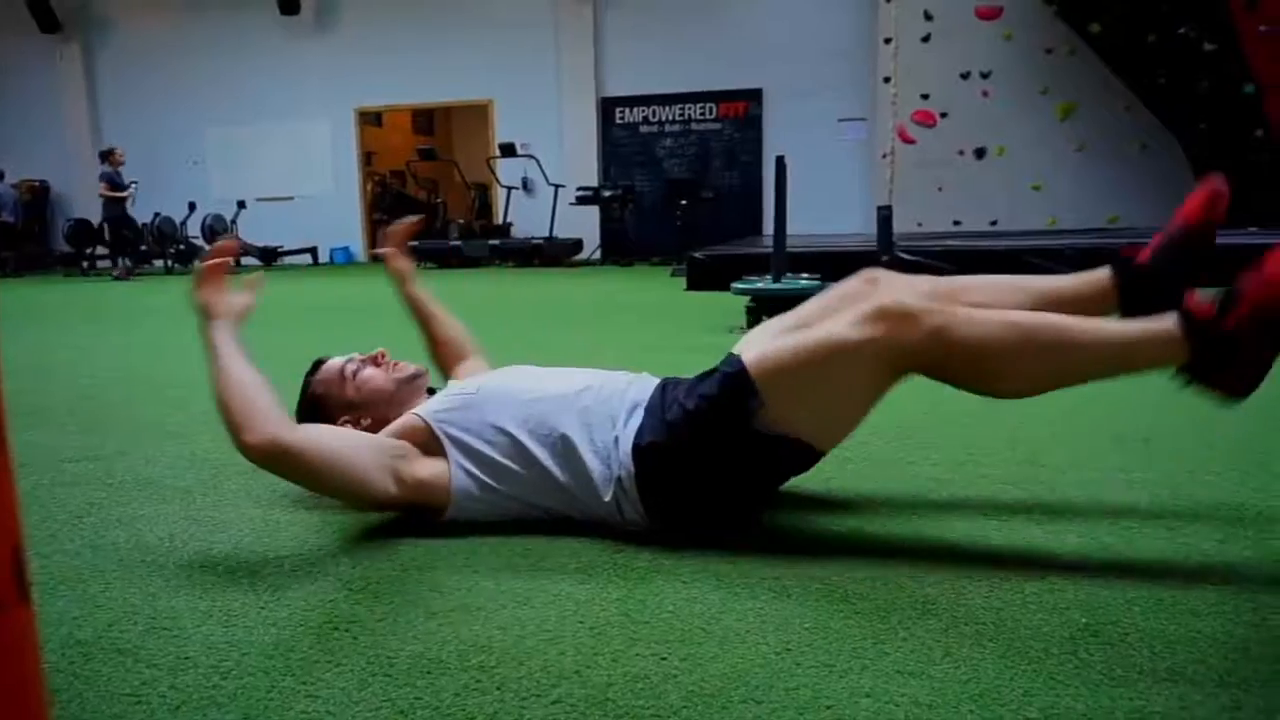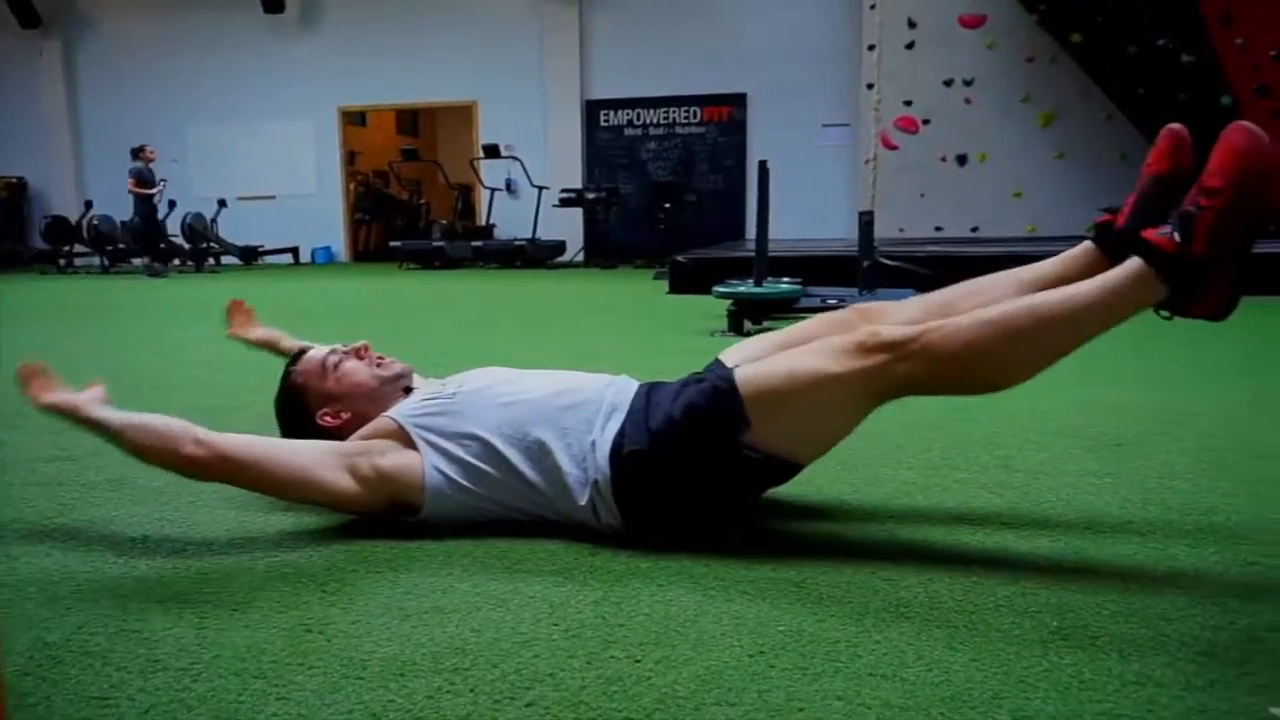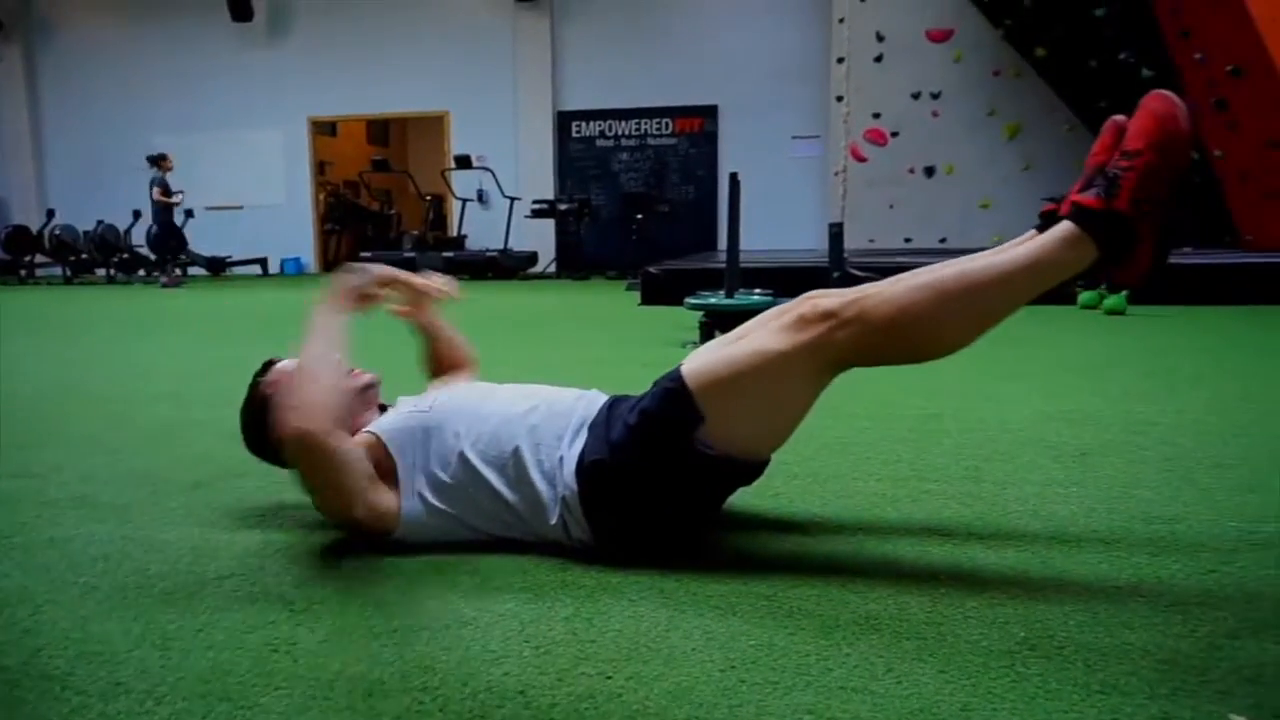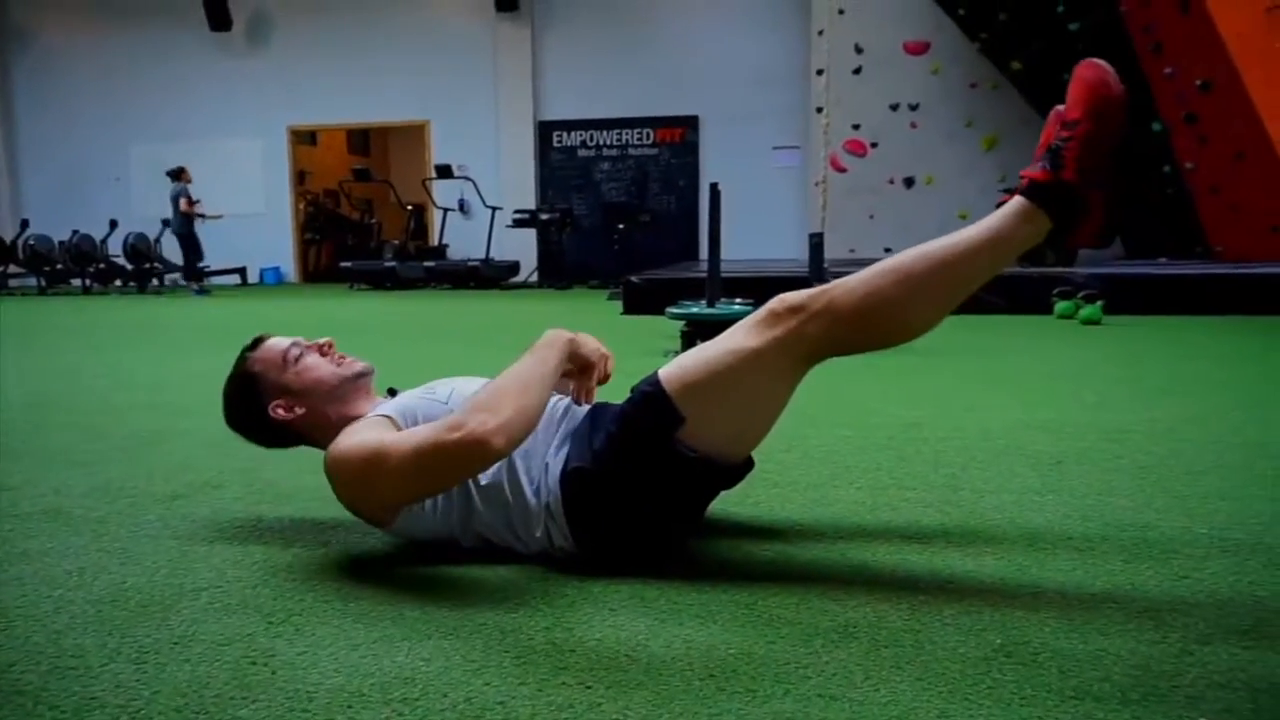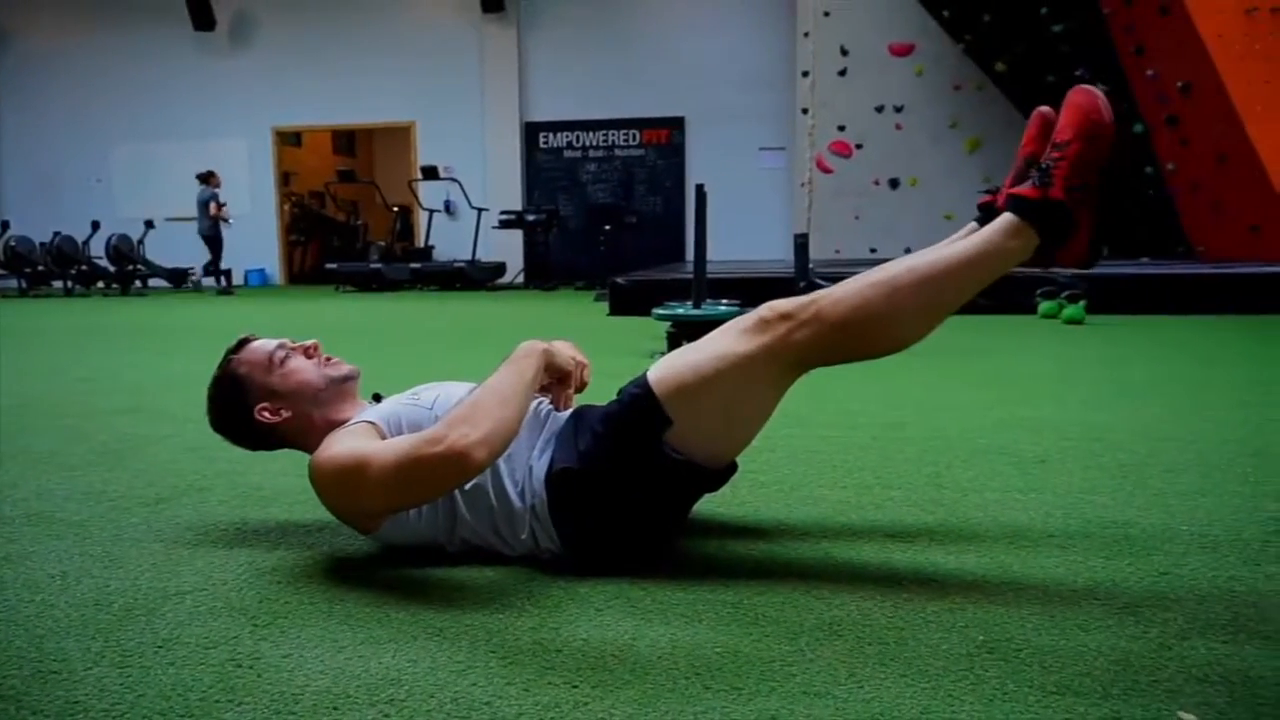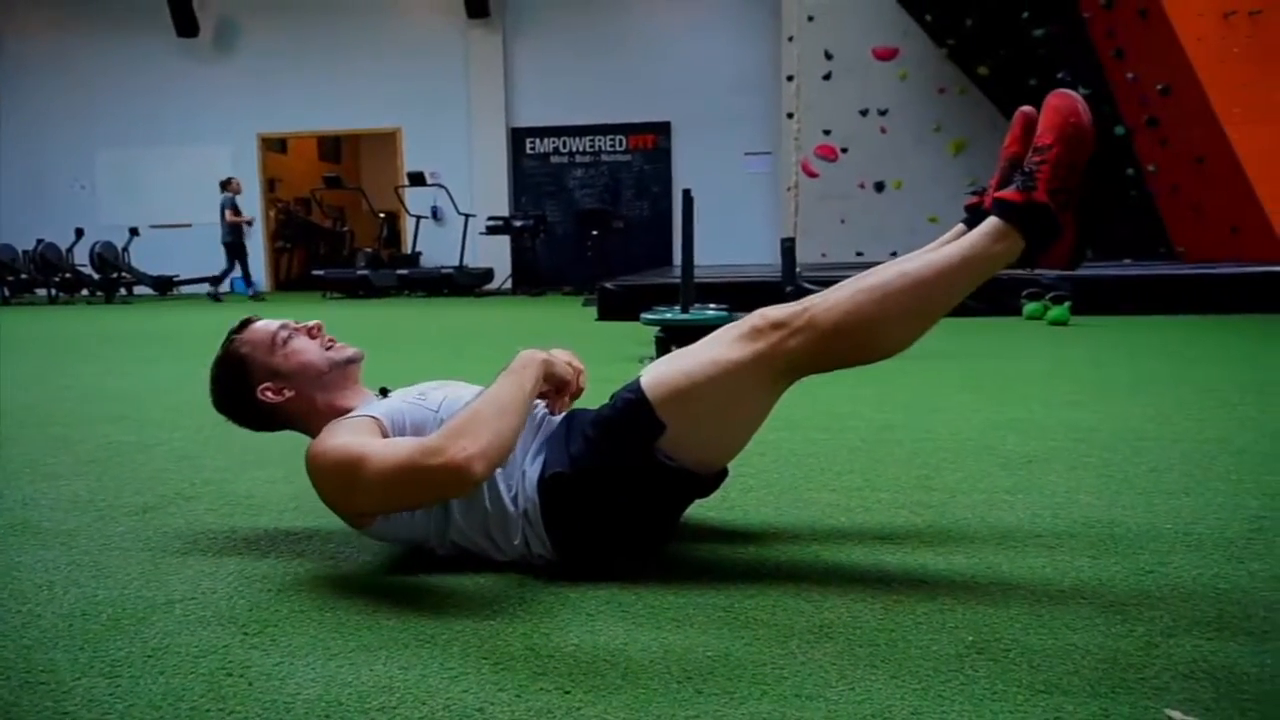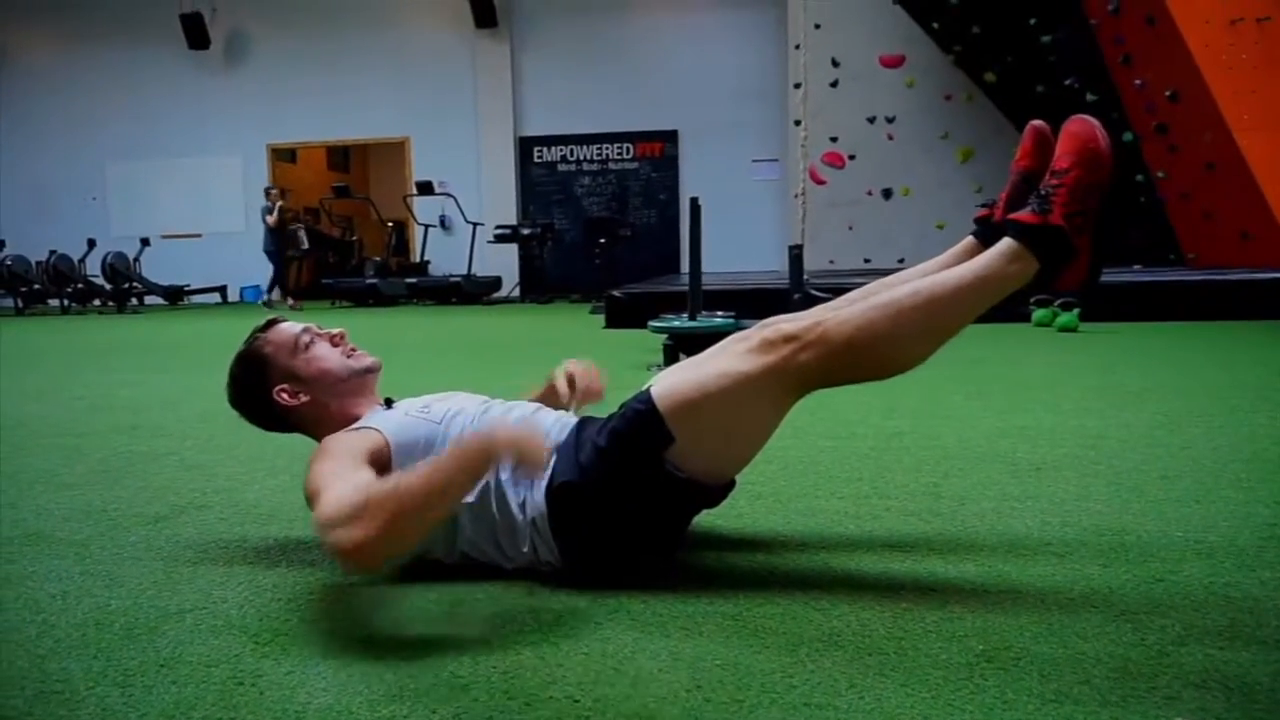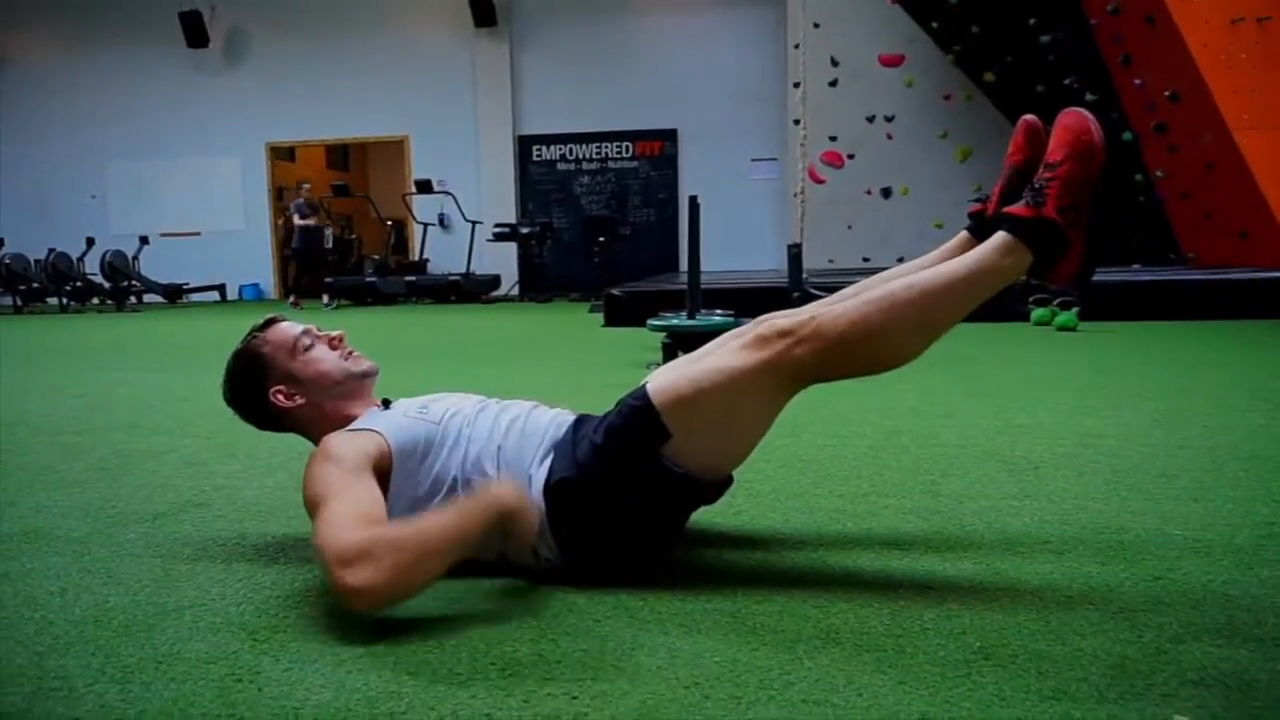
dt=0.5s
person 1, frame 1
left shoulder: (445, 410)
right shoulder: (401, 460)
left elbow: (460, 355)
right elbow: (266, 437)
left wrist: (404, 274)
right wrist: (220, 325)
left hip: (680, 420)
right hip: (678, 462)
left knee: (883, 295)
right knee: (902, 324)
left ankle: (1127, 286)
person 1, frame 2
left shoulder: (426, 408)
right shoulder: (369, 464)
left elbow: (357, 368)
right elbow: (208, 449)
left wrist: (275, 339)
right wrist: (84, 411)
left hip: (660, 421)
right hip: (656, 466)
left knee: (871, 320)
right knee: (891, 352)
left ankle: (1118, 249)
right ankle: (1166, 269)
person 1, frame 3
left shoulder: (405, 423)
right shoulder: (362, 483)
left elbow: (455, 369)
right elbow: (300, 435)
left wrist: (419, 303)
right wrist: (333, 309)
left hip: (625, 447)
right hip: (624, 478)
left knee: (823, 309)
right knee: (832, 322)
left ankle: (1066, 231)
right ankle: (1094, 233)
person 1, frame 4
left shoulder: (395, 417)
right shoulder: (356, 458)
right elbow: (481, 439)
left wrist: (563, 365)
right wrist: (554, 344)
left hip: (614, 457)
right hip: (608, 486)
left knee: (803, 318)
right knee: (798, 319)
left ankle: (1030, 210)
right ankle: (1043, 206)
person 1, frame 5
left shoulder: (382, 421)
right shoulder: (341, 464)
right elbow: (465, 451)
left wrist: (545, 370)
right wrist: (529, 355)
left hip: (594, 451)
right hip: (593, 486)
left knee: (787, 319)
right knee: (791, 325)
left ankle: (1005, 222)
right ankle: (1032, 222)
person 1, frame 6
left shoulder: (384, 413)
right shoulder: (339, 454)
right elbow: (462, 460)
left wrist: (544, 378)
right wrist: (528, 364)
left hip: (591, 462)
right hip: (585, 495)
left knee: (781, 324)
right knee: (781, 336)
left ankle: (989, 225)
right ankle: (1017, 229)
person 1, frame 7
left shoulder: (400, 421)
right shoulder: (341, 457)
right elbow: (358, 539)
left wrist: (559, 388)
right wrist: (486, 442)
left hip: (599, 467)
right hip: (592, 504)
left knee: (786, 334)
right knee: (794, 348)
left ankle: (993, 240)
right ankle: (1030, 250)
person 1, frame 8
left shoulder: (400, 422)
right shoulder: (339, 460)
right elbow: (362, 577)
left wrist: (553, 418)
right wrist: (493, 504)
left hip: (594, 462)
right hip: (590, 495)
left knee: (788, 325)
right knee: (786, 341)
left ankle: (990, 234)
right ankle: (1027, 243)
